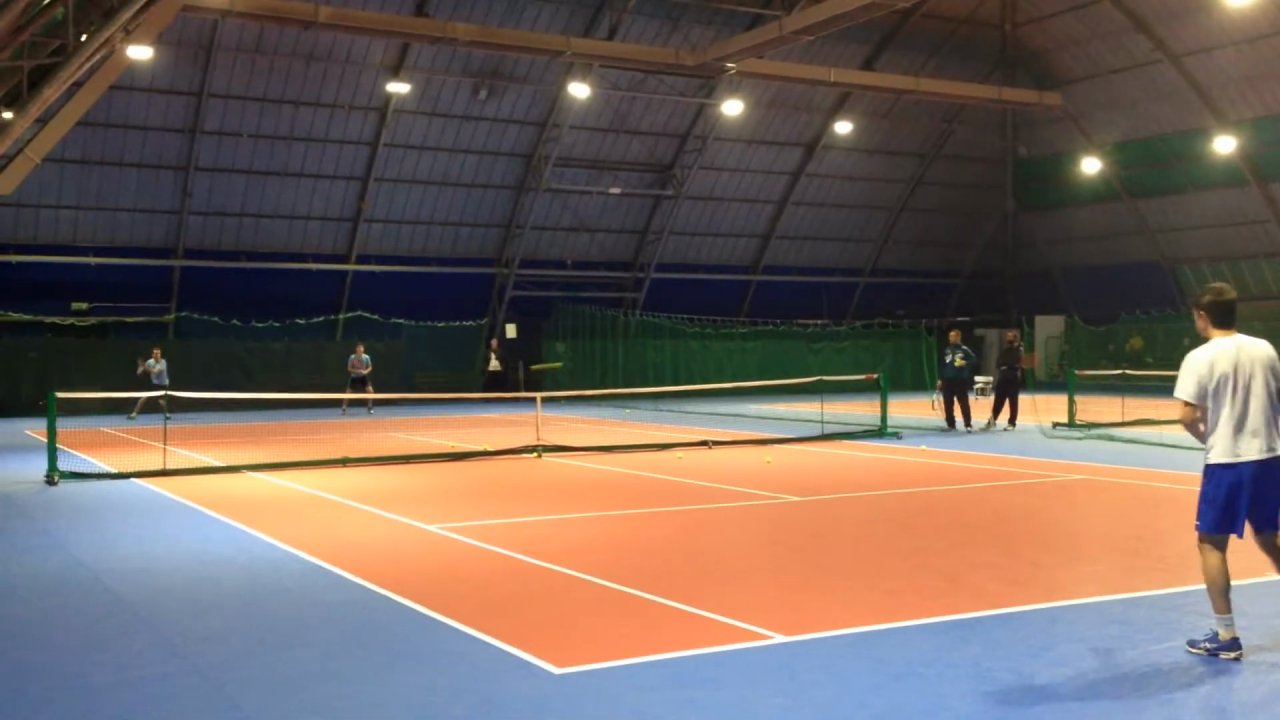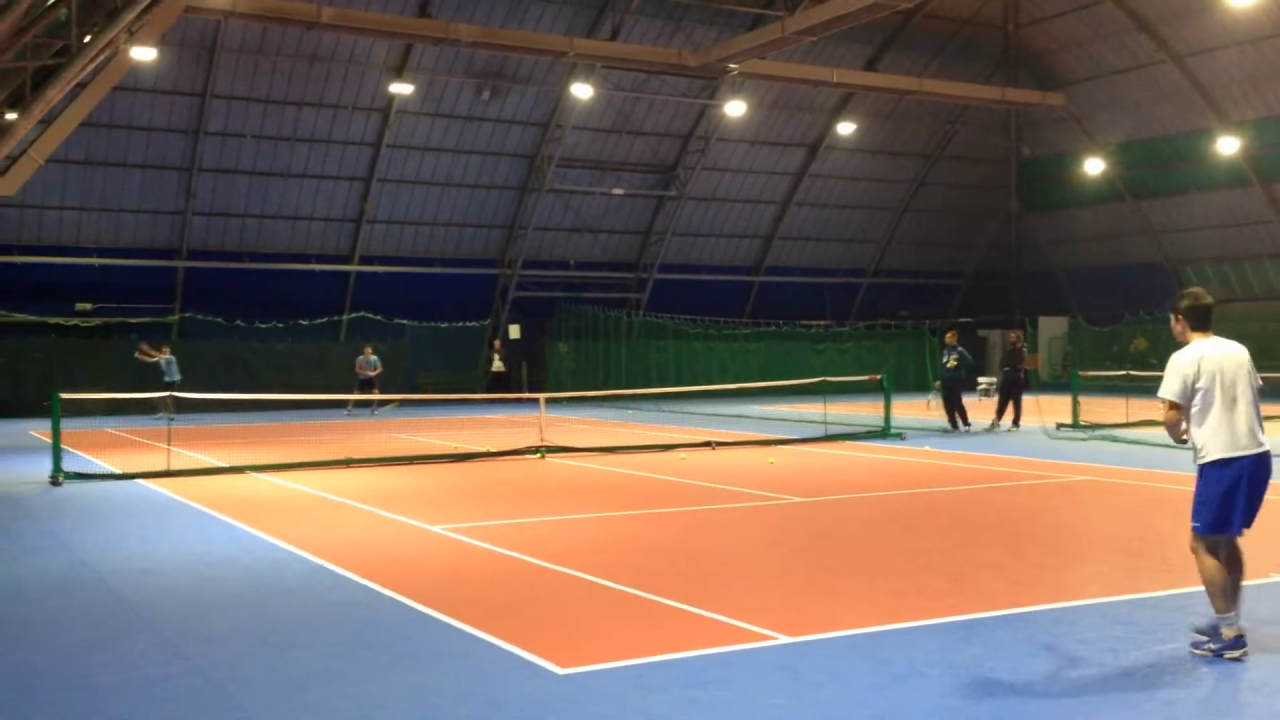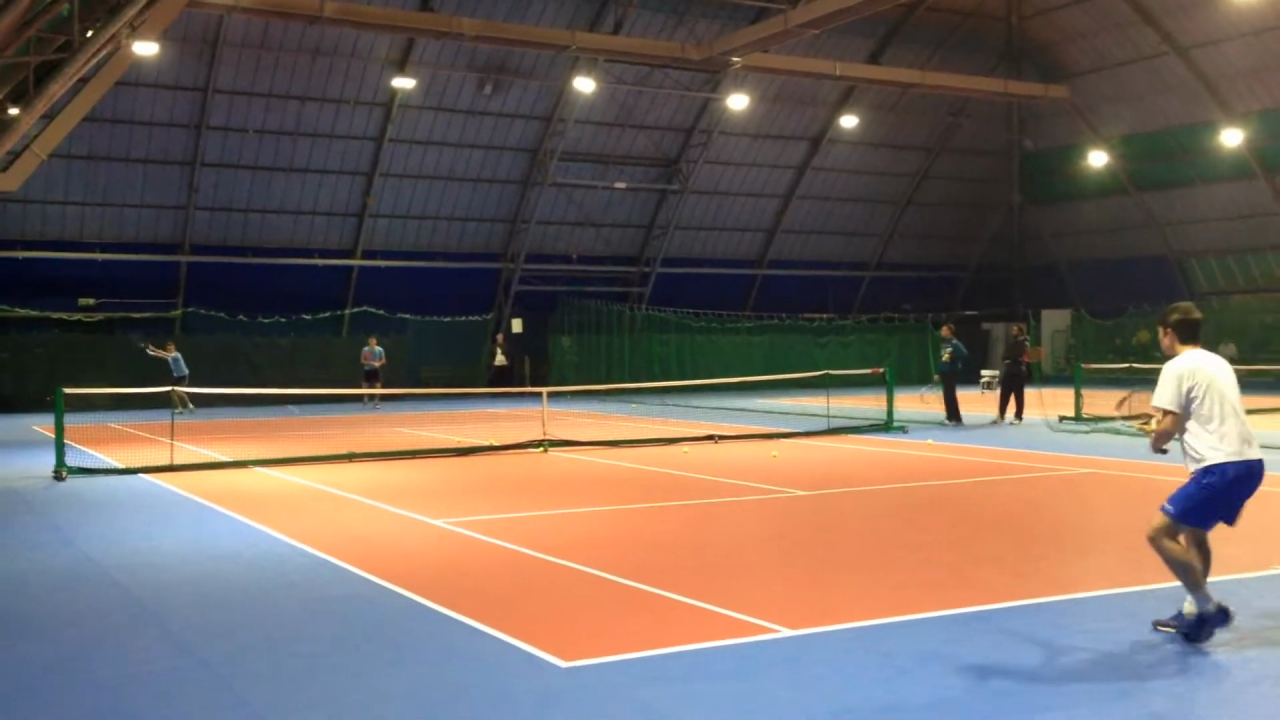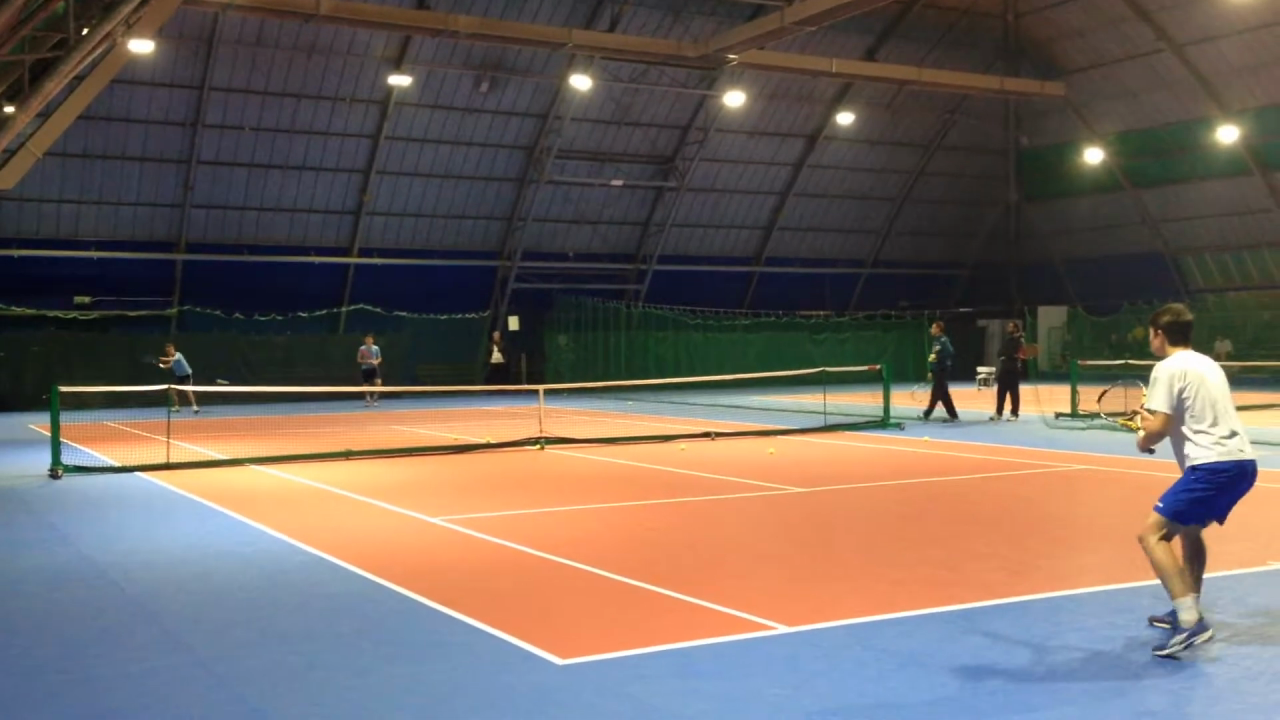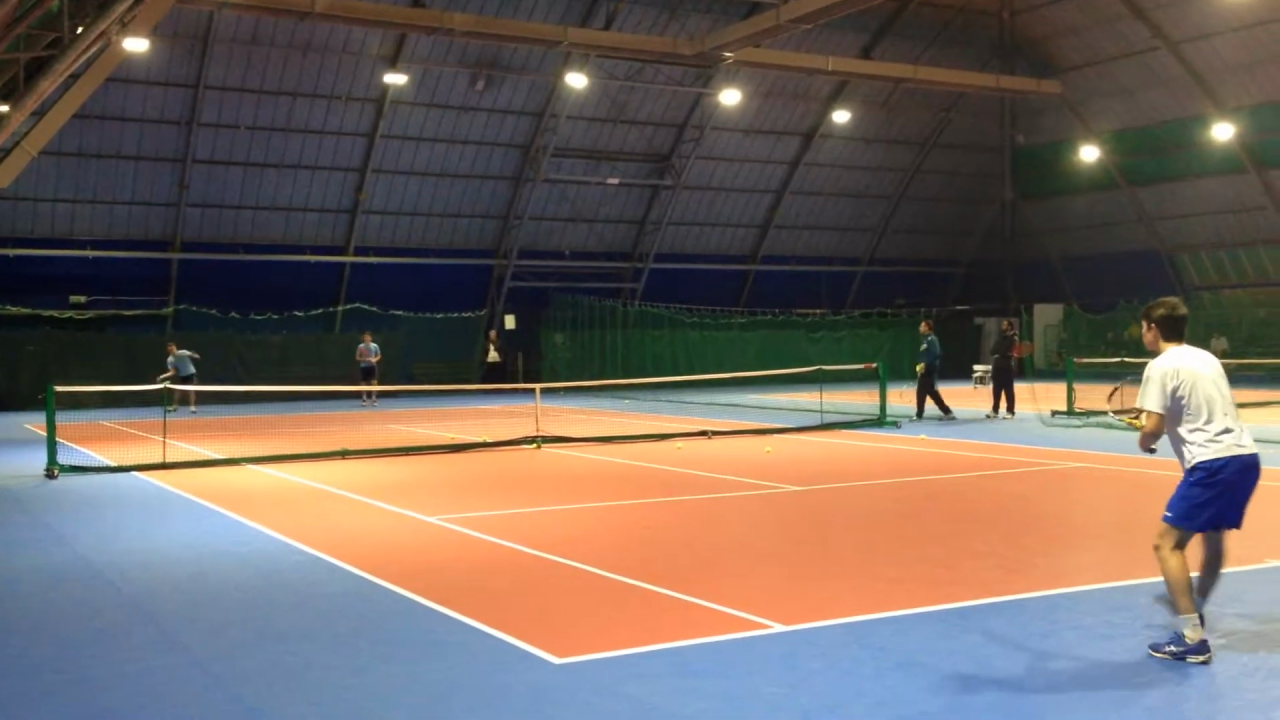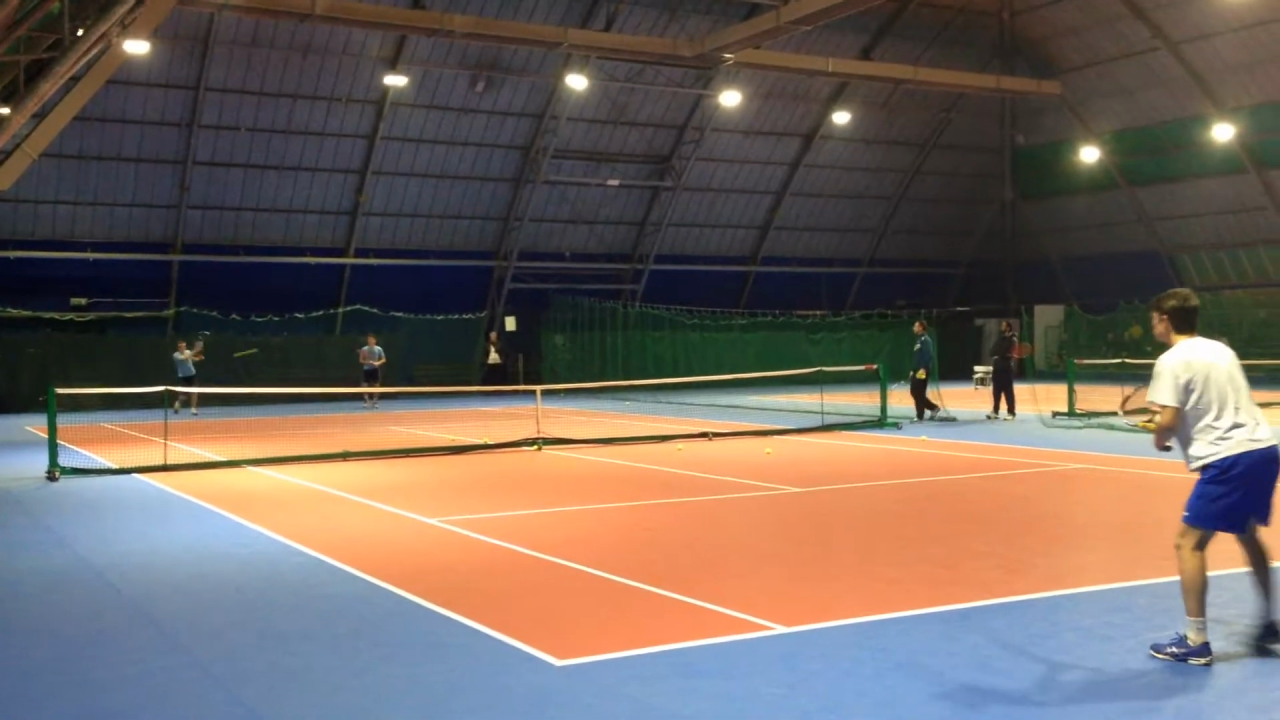
dt=0.2s
person 1, frame 1
left shoulder: (1200, 358)
left elbow: (1189, 417)
left wrist: (1203, 433)
left hip: (1227, 463)
left knee: (1211, 544)
left ankle: (1226, 636)
person 1, frame 2
left shoulder: (1184, 358)
right shoulder: (1239, 351)
left elbow: (1172, 417)
right elbow: (1251, 403)
left wrist: (1178, 432)
left hip: (1224, 461)
right hip: (1256, 455)
left knee: (1206, 547)
right knee: (1224, 539)
left ankle: (1230, 635)
right ankle: (1226, 618)
person 1, frame 3
left shoulder: (1177, 367)
right shoulder: (1218, 362)
left elbow: (1168, 426)
left wrist: (1156, 442)
right wrist: (1168, 423)
left hip: (1223, 467)
right hip: (1248, 462)
left knee: (1160, 532)
right knee: (1193, 532)
left ankle: (1211, 608)
right ankle: (1194, 611)
person 1, frame 4
left shoulder: (1167, 369)
right shoulder: (1208, 364)
left elbow: (1159, 428)
left wrist: (1142, 441)
right wrist: (1154, 421)
left hip: (1215, 466)
right hip: (1242, 462)
left knee: (1153, 534)
right knee: (1189, 529)
left ankle: (1192, 623)
right ankle: (1186, 611)
person 1, frame 5
left shoulder: (1161, 367)
right shoulder: (1206, 358)
left elbow: (1154, 427)
left wrist: (1143, 441)
right wrist: (1153, 427)
left hip: (1214, 464)
right hip: (1246, 458)
left knee: (1167, 544)
right knee: (1213, 534)
left ankle: (1193, 639)
right ankle: (1194, 607)
person 1, frame 6
left shoulder: (1172, 361)
right shoulder: (1221, 350)
left elbow: (1169, 421)
left wrist: (1159, 439)
right wrist: (1171, 429)
left hip: (1228, 462)
left knee: (1189, 544)
right knee: (1248, 536)
left ankle: (1196, 641)
